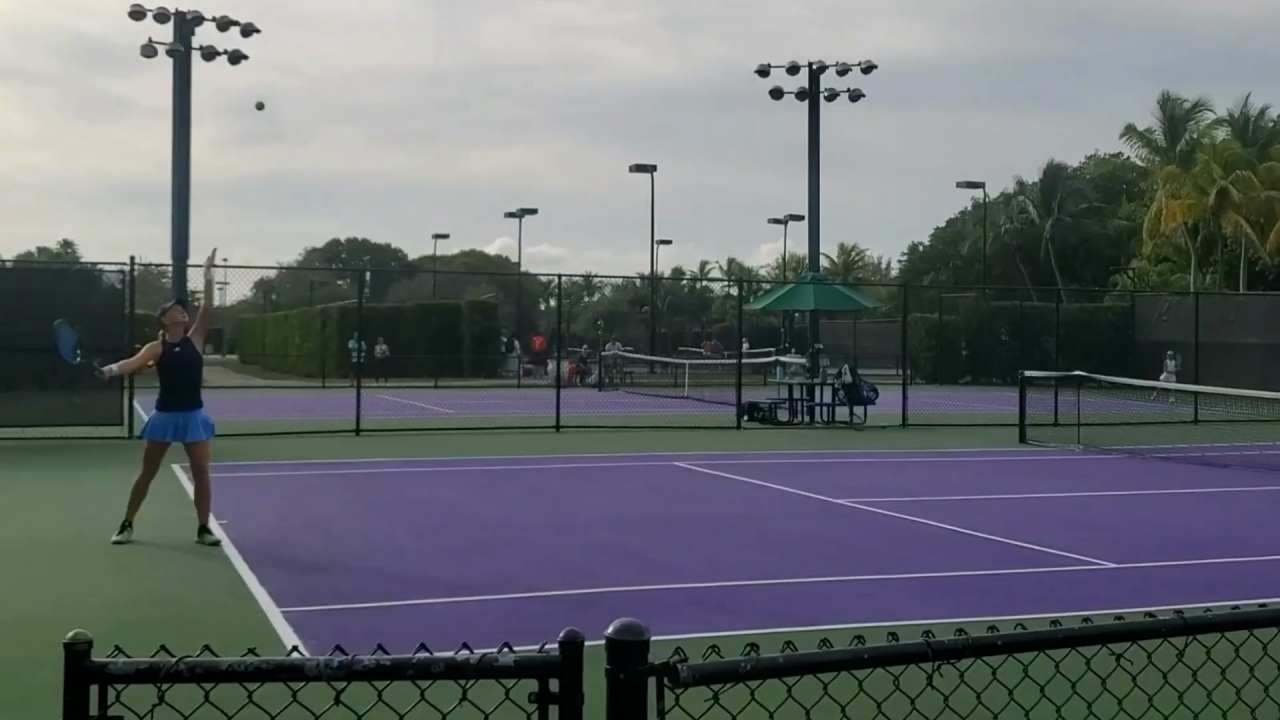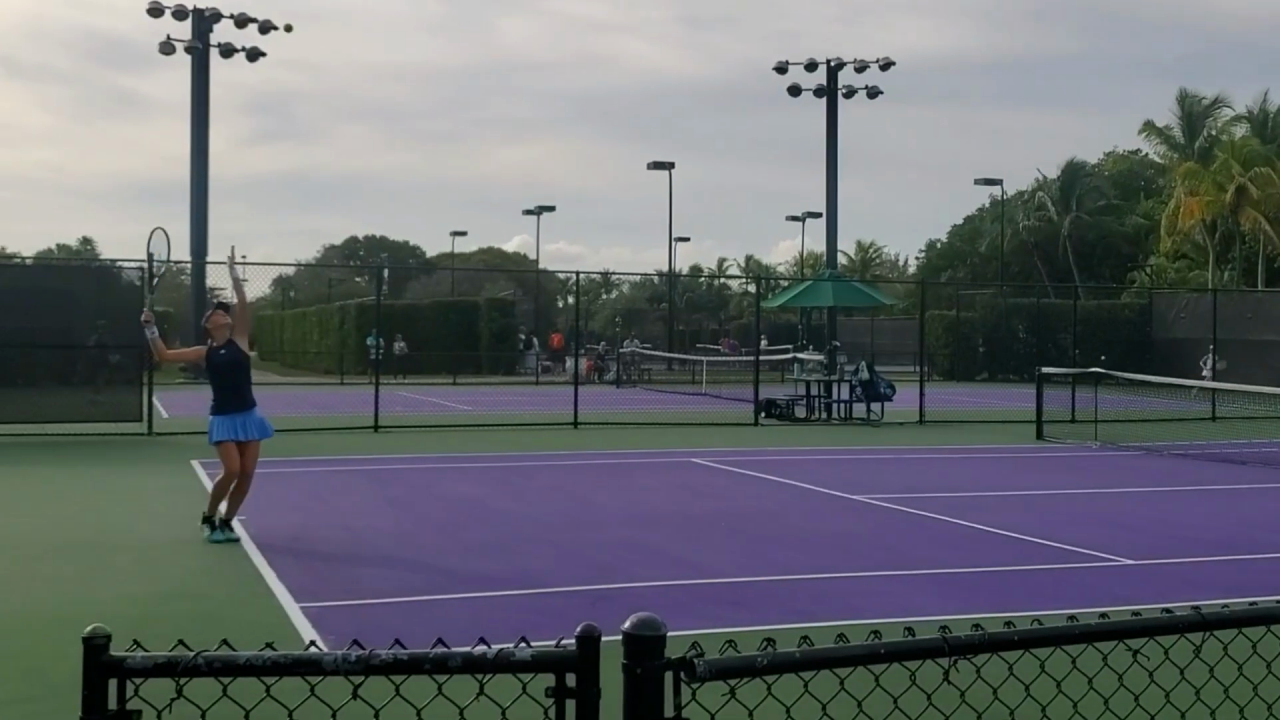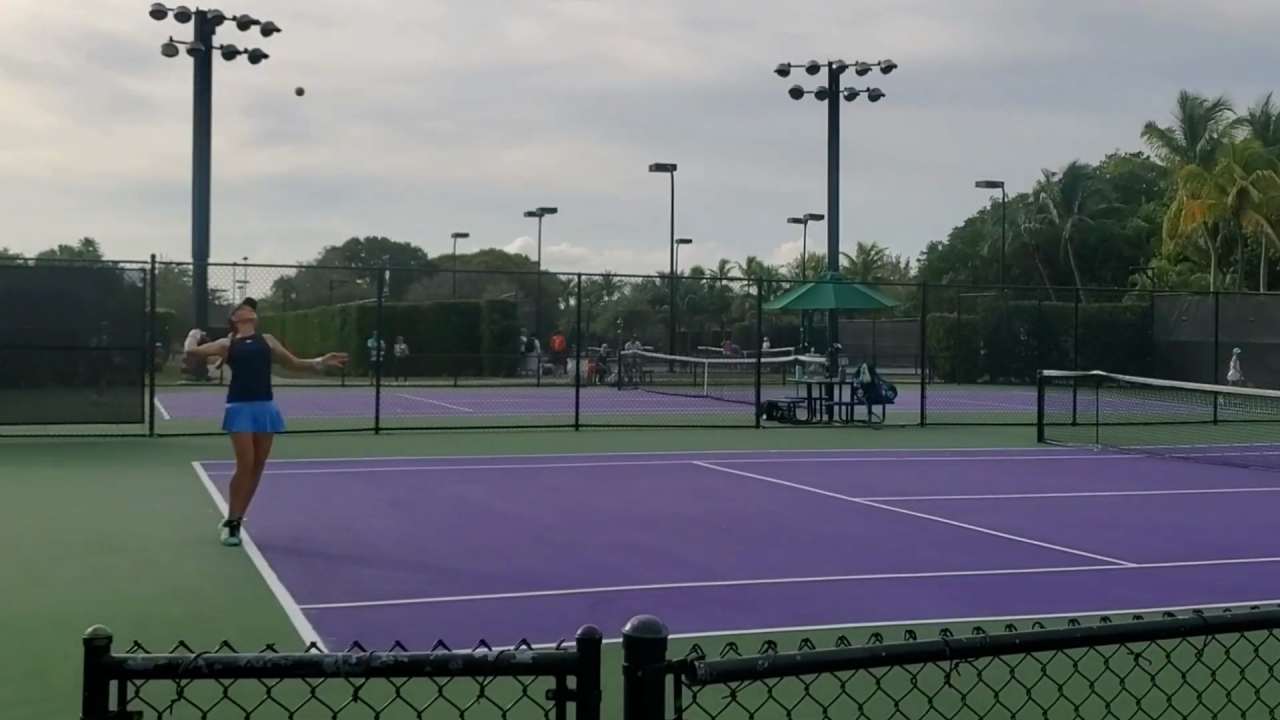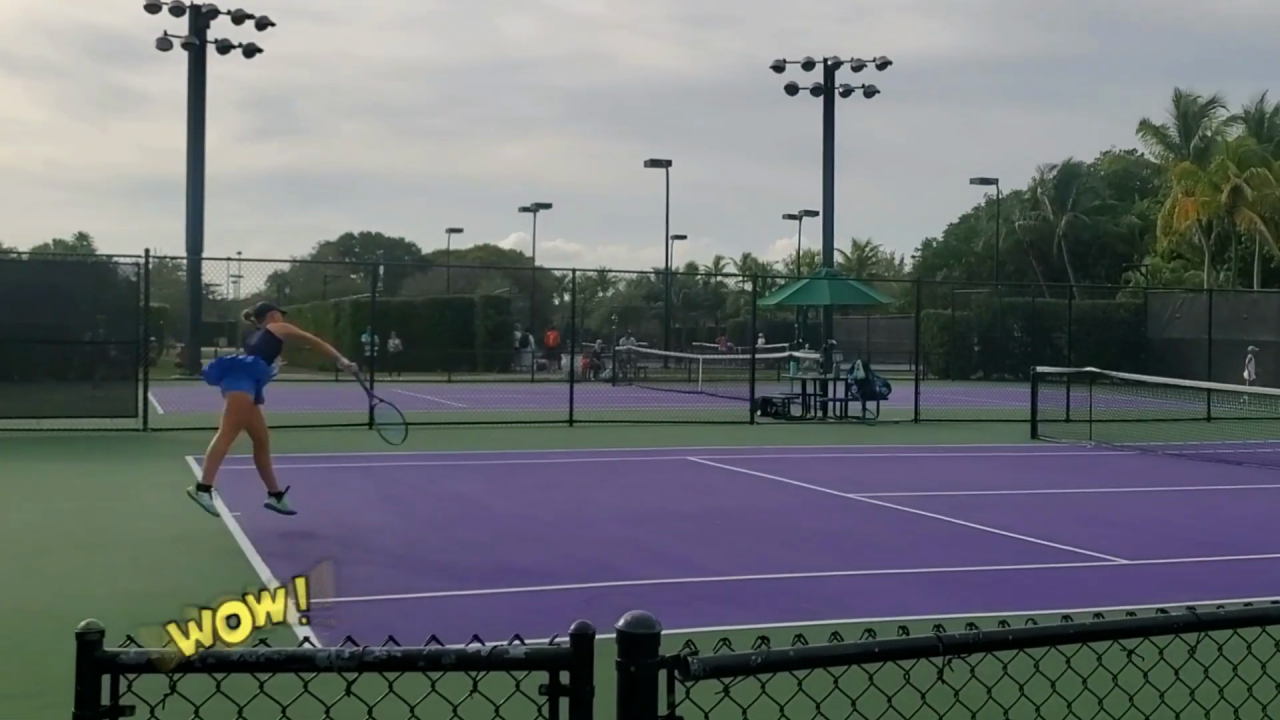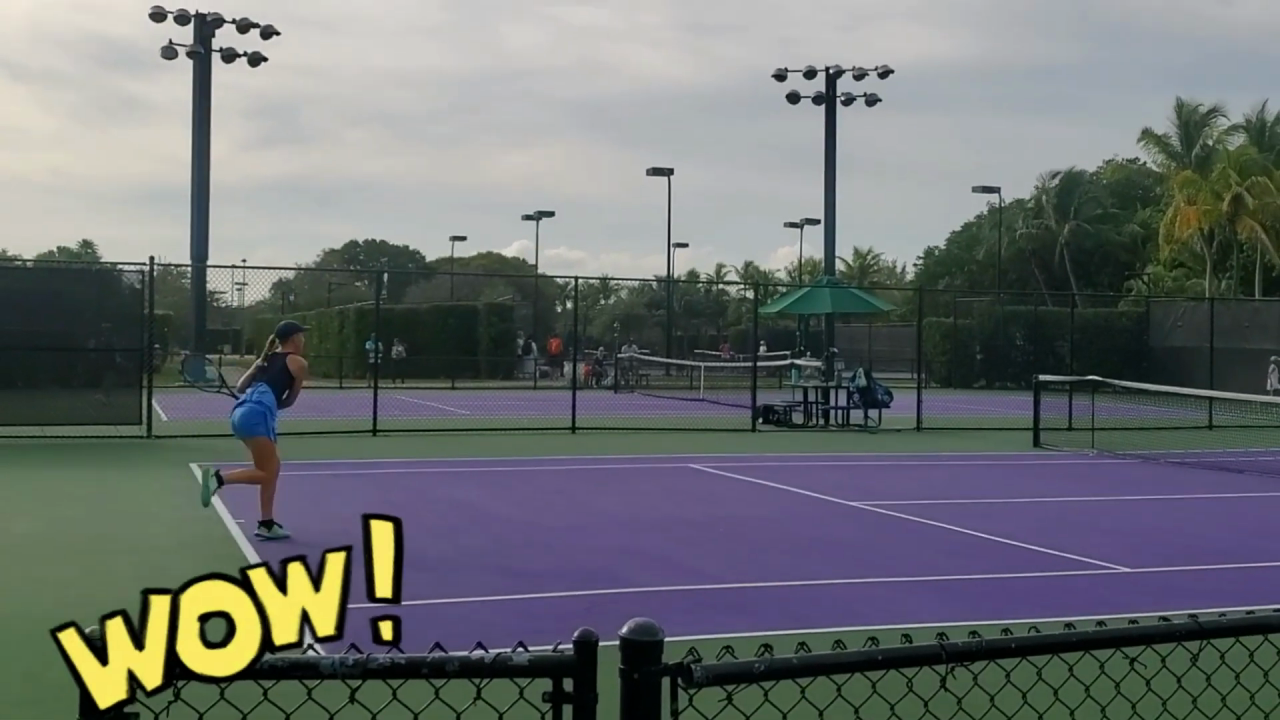
dt=0.3s
person 1, frame 1
left shoulder: (194, 339)
right shoulder: (157, 347)
left elbow: (206, 307)
right elbow: (133, 363)
left wrist: (208, 274)
right wrist: (111, 369)
left hip: (193, 416)
right hip: (166, 416)
left knee: (202, 473)
right knee: (147, 474)
left ankle: (203, 528)
right ankle: (127, 524)
person 1, frame 2
left shoulder: (240, 339)
right shoulder: (203, 352)
left elbow: (243, 304)
right elbow: (163, 355)
left wrist: (233, 273)
right wrist: (150, 329)
left hip: (248, 416)
right hip: (222, 419)
left knee: (247, 473)
right knee: (232, 470)
left ankle: (225, 523)
right ankle: (209, 518)
person 1, frame 3
left shoulder: (266, 341)
right shoulder: (228, 343)
left elbow: (295, 363)
right elbow: (192, 352)
left wrist: (319, 362)
left hip: (265, 408)
right hip: (240, 408)
left knee: (256, 470)
right knee: (245, 466)
left ankle: (234, 522)
right ankle: (230, 523)
person 1, frame 4
left shoulder: (256, 337)
right shoulder: (278, 328)
right elbow: (310, 340)
right wrist: (341, 359)
left hip: (241, 379)
right hip: (244, 378)
left knee: (261, 443)
right knee: (227, 434)
left ankle: (276, 496)
right ankle: (203, 488)
person 1, frame 5
left shoulder: (265, 359)
right shoulder: (299, 363)
left elbow: (240, 387)
right elbow: (290, 399)
left hip: (243, 413)
right hip: (256, 416)
left knee: (271, 471)
right knee: (266, 473)
left ankle: (266, 524)
right ankle: (218, 477)
